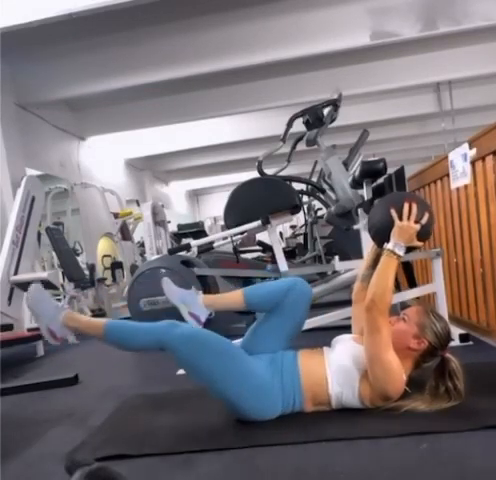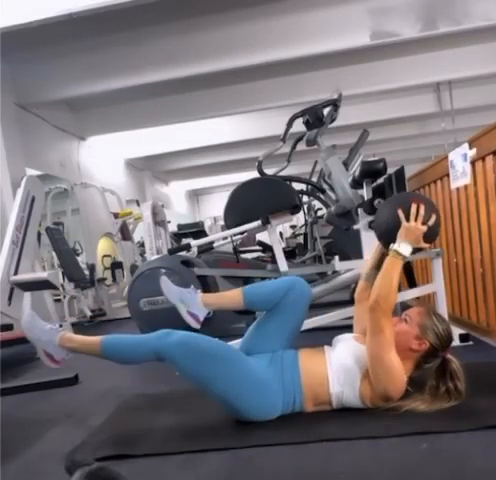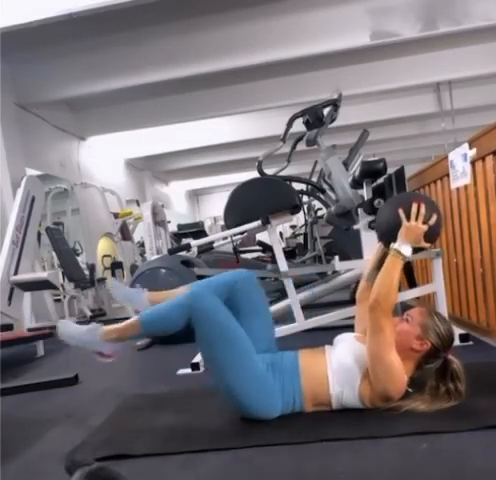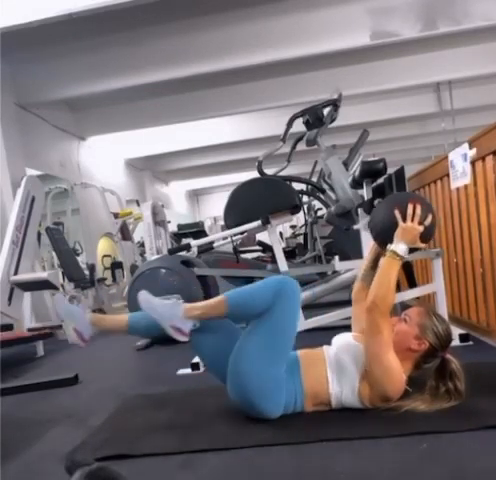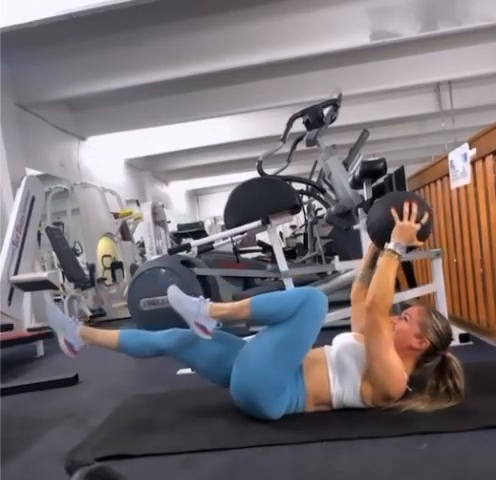
dt=0.3s
person 1, frame 1
left shoulder: (388, 380)
right shoulder: (370, 351)
left elbow: (372, 309)
right elbow: (361, 299)
left wrist: (396, 247)
right wrist: (377, 246)
left hip: (258, 393)
right hip: (264, 366)
left knee: (173, 334)
right knee: (296, 289)
left ankle: (69, 322)
right ankle: (198, 305)
person 1, frame 2
left shoulder: (390, 380)
right shoulder: (372, 350)
left elbow: (378, 309)
right elbow: (364, 297)
left wrist: (403, 247)
right wrist: (384, 245)
left hip: (260, 392)
right hip: (263, 365)
left knee: (169, 342)
right knee: (296, 288)
left ankle: (63, 342)
right ankle: (199, 303)
person 1, frame 3
left shoulder: (391, 379)
right shoulder: (371, 349)
left elbow: (377, 309)
right elbow: (365, 296)
left wrist: (402, 248)
right wrist: (385, 245)
left hip: (261, 392)
right hip: (267, 367)
left knee: (203, 297)
right knee: (240, 281)
left ankle: (105, 337)
right ankle: (151, 301)
person 1, frame 4
left shoulder: (389, 380)
right shoulder: (371, 350)
left elbow: (374, 310)
right elbow: (361, 297)
left wrist: (399, 248)
right wrist: (378, 246)
left hip: (261, 392)
right hip: (254, 377)
left knee: (284, 286)
right knee: (180, 321)
left ankle: (186, 313)
right ankle: (91, 323)
person 1, frame 5
left shoulder: (391, 379)
right shoulder: (371, 349)
left elbow: (374, 311)
right elbow: (360, 297)
left wrist: (397, 247)
right wrist: (376, 245)
left hip: (260, 390)
right hip: (254, 374)
left knee: (313, 298)
right knee: (172, 338)
left ankle: (211, 312)
right ankle: (82, 336)
